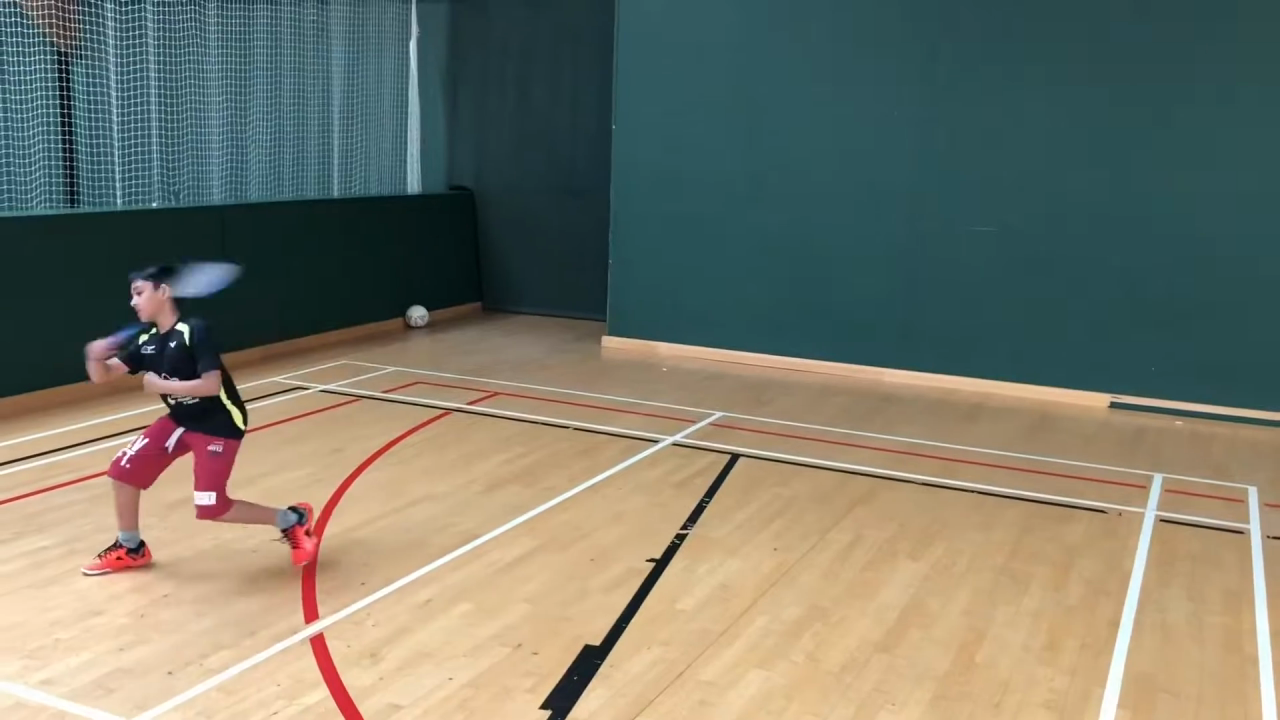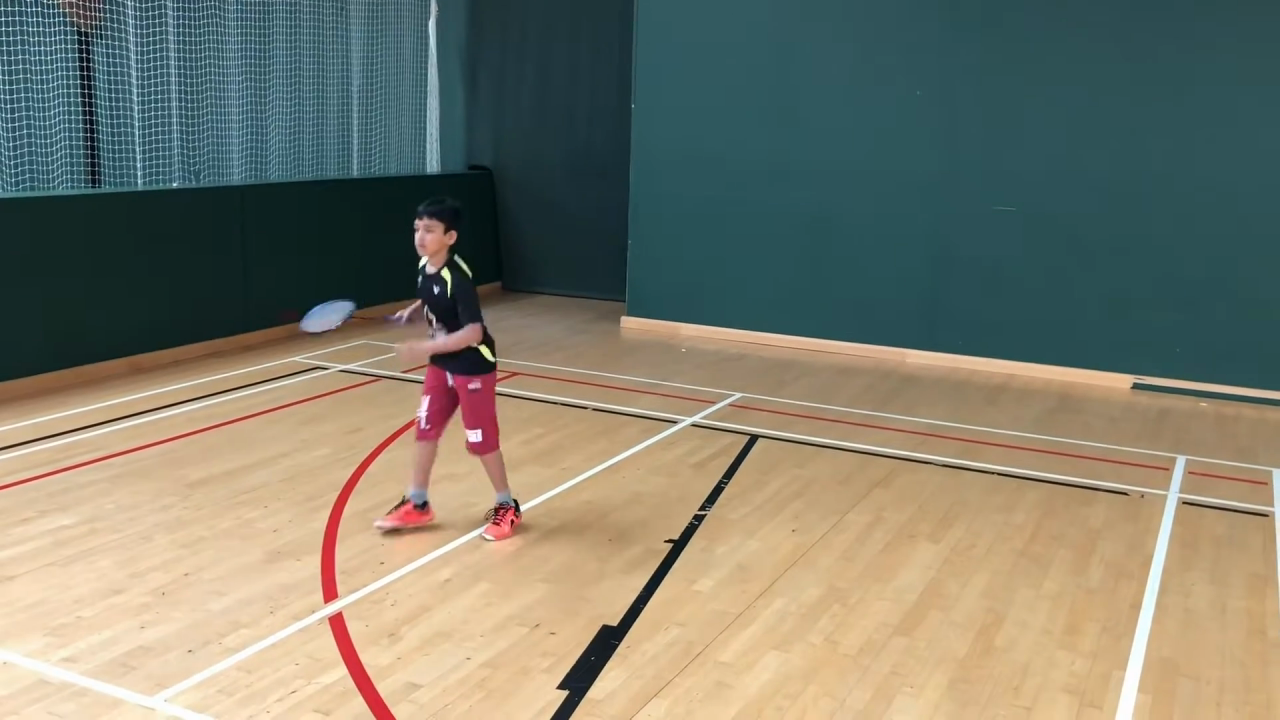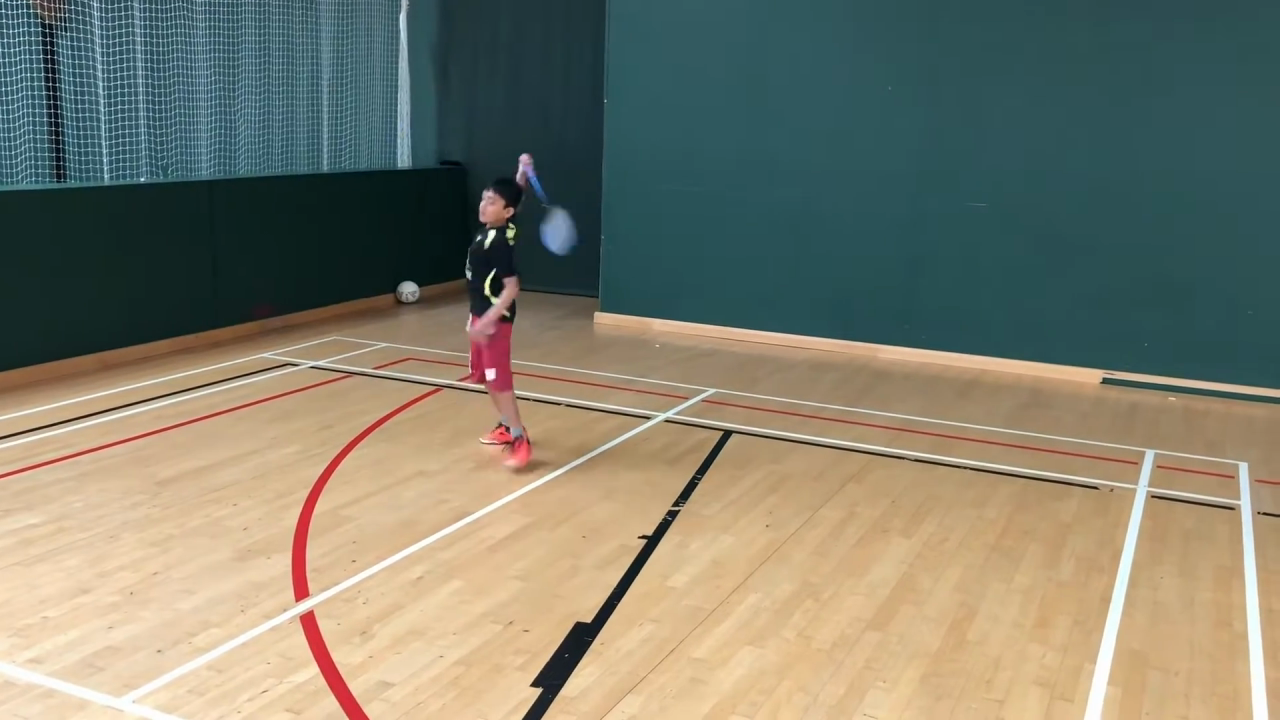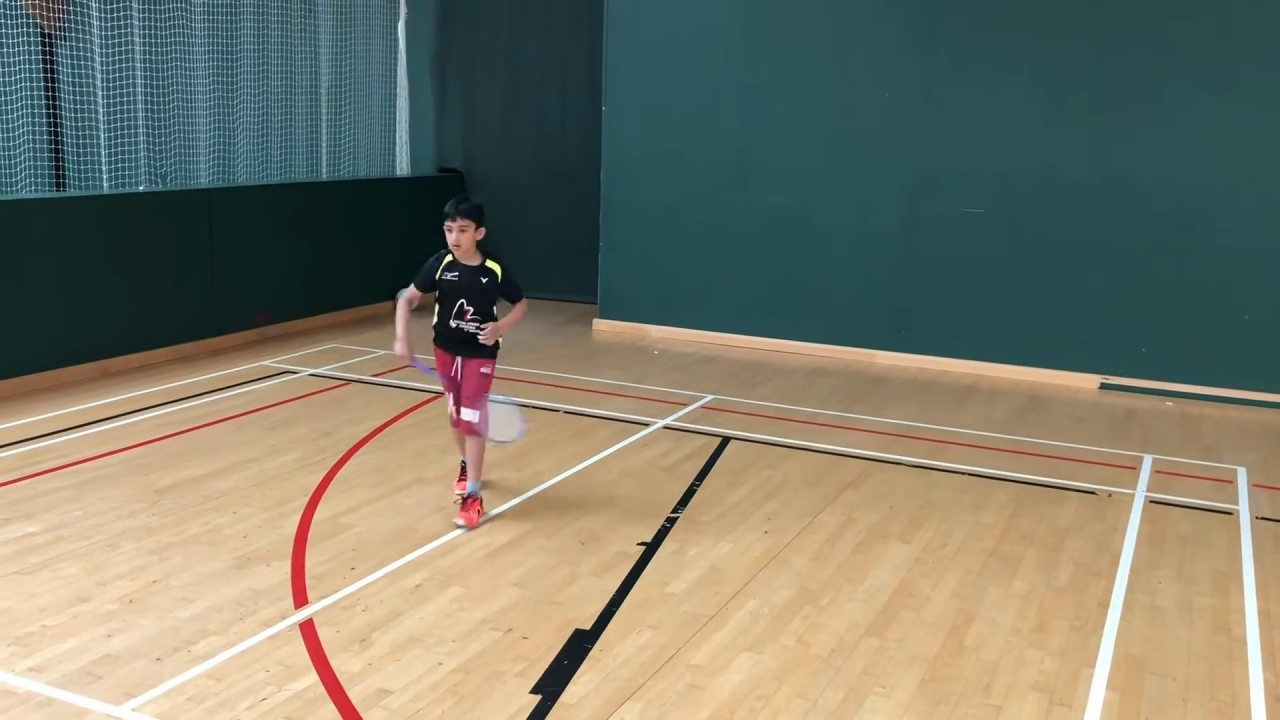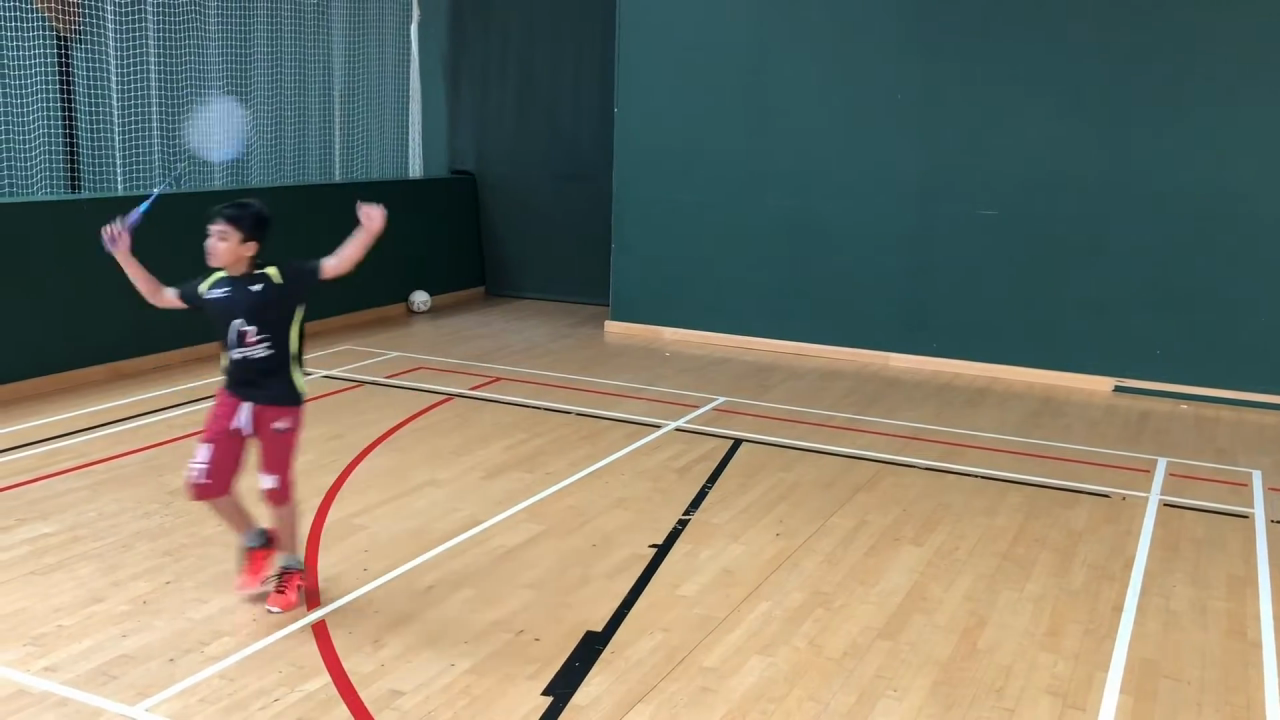
dt=1s
person 1, frame 1
left shoulder: (193, 334)
right shoulder: (144, 342)
left elbow: (212, 386)
right elbow: (100, 376)
left wrist: (162, 385)
right wrist: (95, 355)
left hip: (220, 426)
right hip: (181, 421)
left knee: (210, 507)
right knee: (123, 470)
left ankle: (293, 520)
right ankle: (130, 547)
person 1, frame 2
left shoulder: (458, 279)
right shoulder: (427, 269)
left elbow: (473, 334)
left wrist: (424, 347)
right wrist: (415, 308)
left hip: (475, 365)
right hip: (441, 364)
left knee: (480, 438)
right knee: (427, 429)
left ankle: (506, 506)
right ankle: (416, 504)
person 1, frame 3
left shoulder: (500, 241)
right shoulder: (490, 225)
left elbow: (512, 288)
right elbow: (511, 192)
left wrist: (488, 320)
right wrist: (521, 173)
left hip: (496, 316)
right hip: (480, 313)
left knee: (497, 379)
right knee: (485, 374)
left ankle: (519, 440)
right ankle: (508, 424)
person 1, frame 4
left shoulder: (495, 270)
right shoulder: (439, 264)
left elbow: (521, 304)
right elbow: (407, 298)
left wrist: (500, 327)
right wrist: (402, 338)
left hip: (481, 355)
right hip: (446, 351)
left knee: (475, 420)
right knee: (458, 417)
left ankle: (473, 493)
right ankle: (467, 463)
person 1, frame 5
left shoulder: (279, 281)
right shoulder: (211, 288)
left elbow: (341, 262)
right elbow: (159, 296)
left wrist: (369, 229)
right wrist: (124, 255)
left hip: (278, 402)
right hip: (234, 398)
left knee: (275, 489)
right knee: (203, 483)
left ankle: (292, 568)
right ankle: (257, 540)
